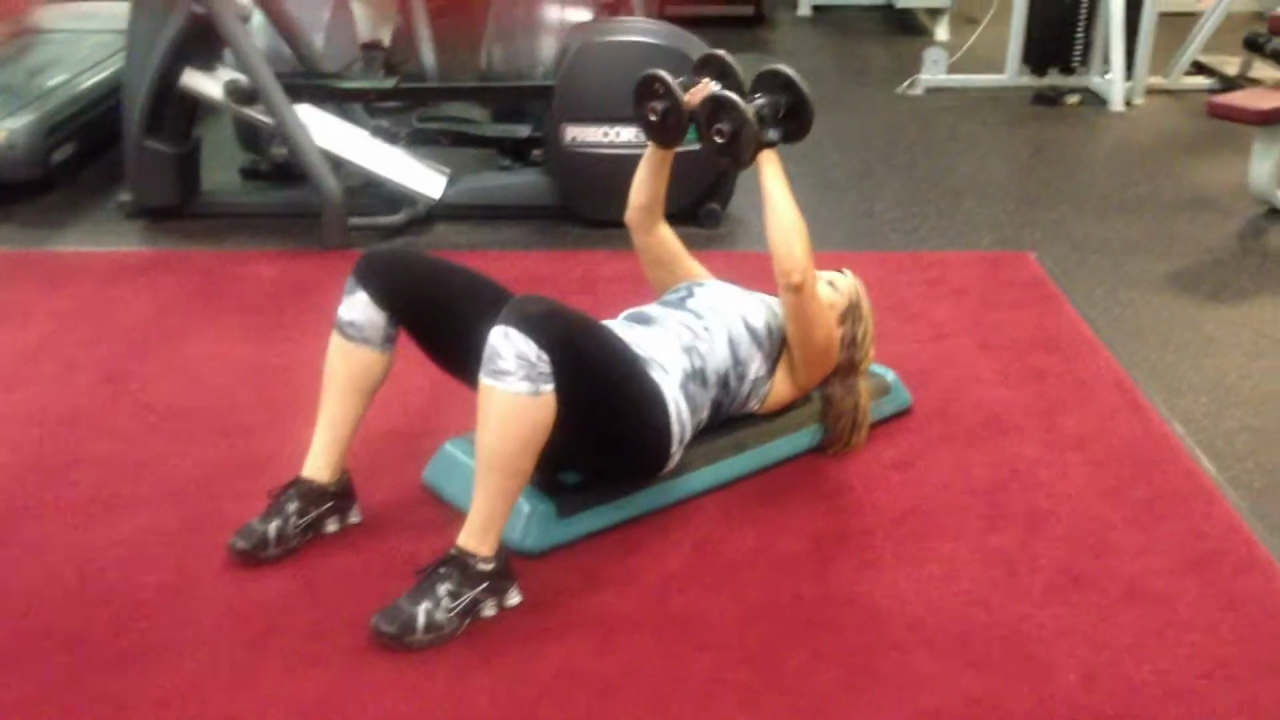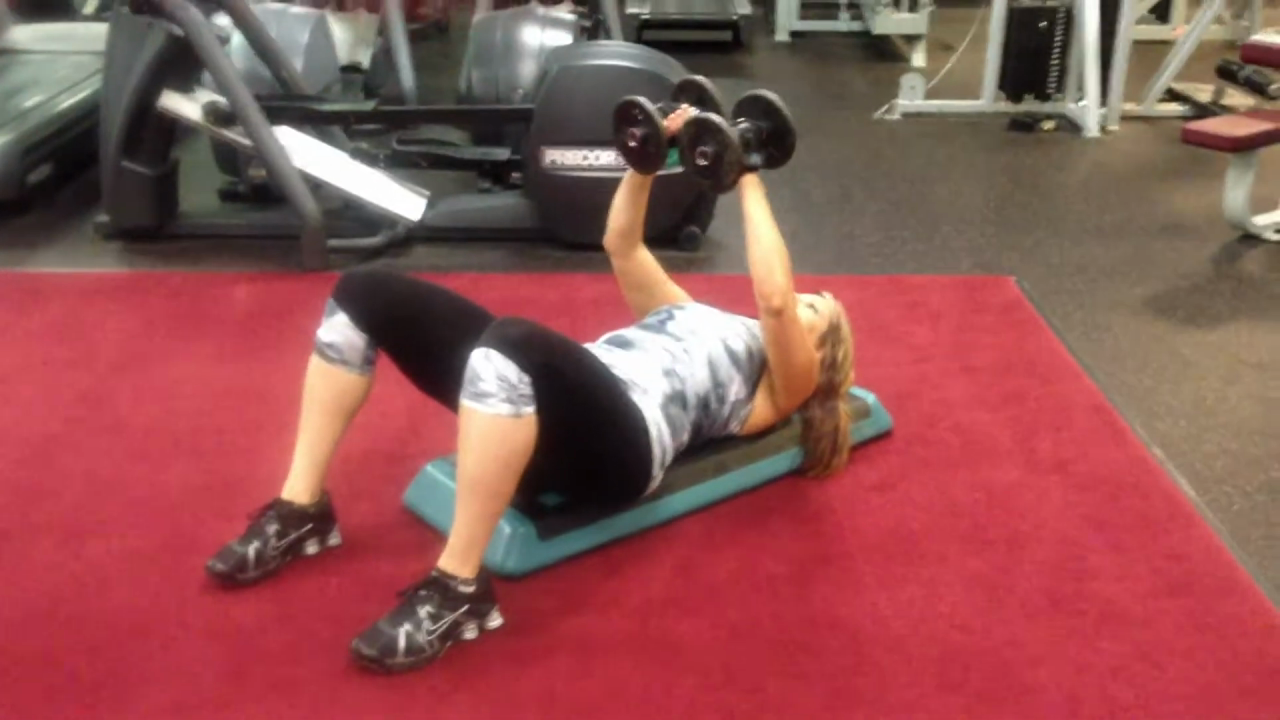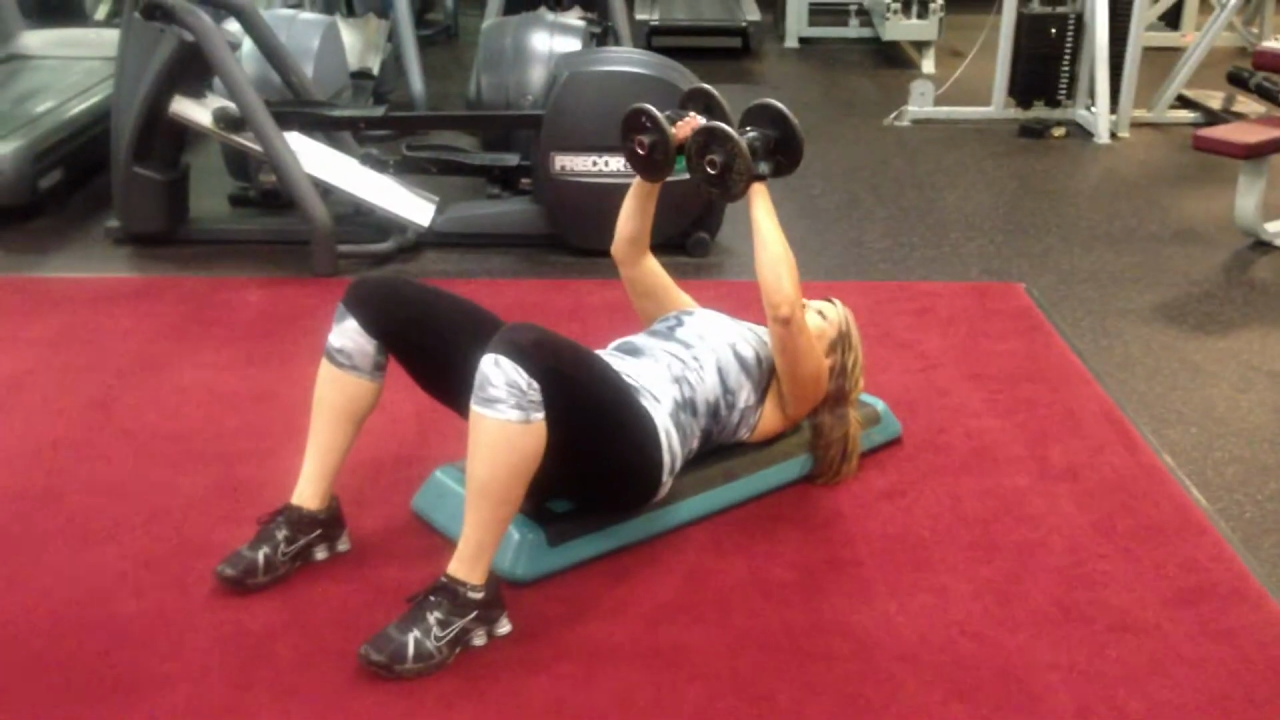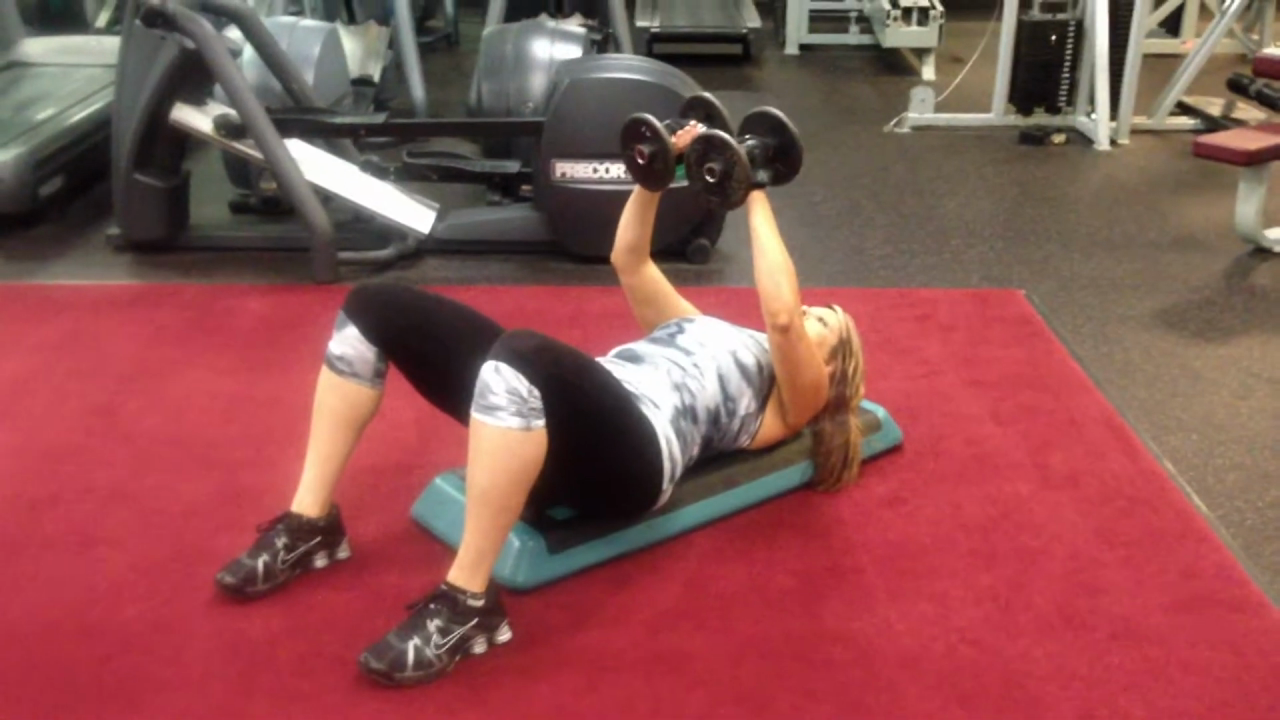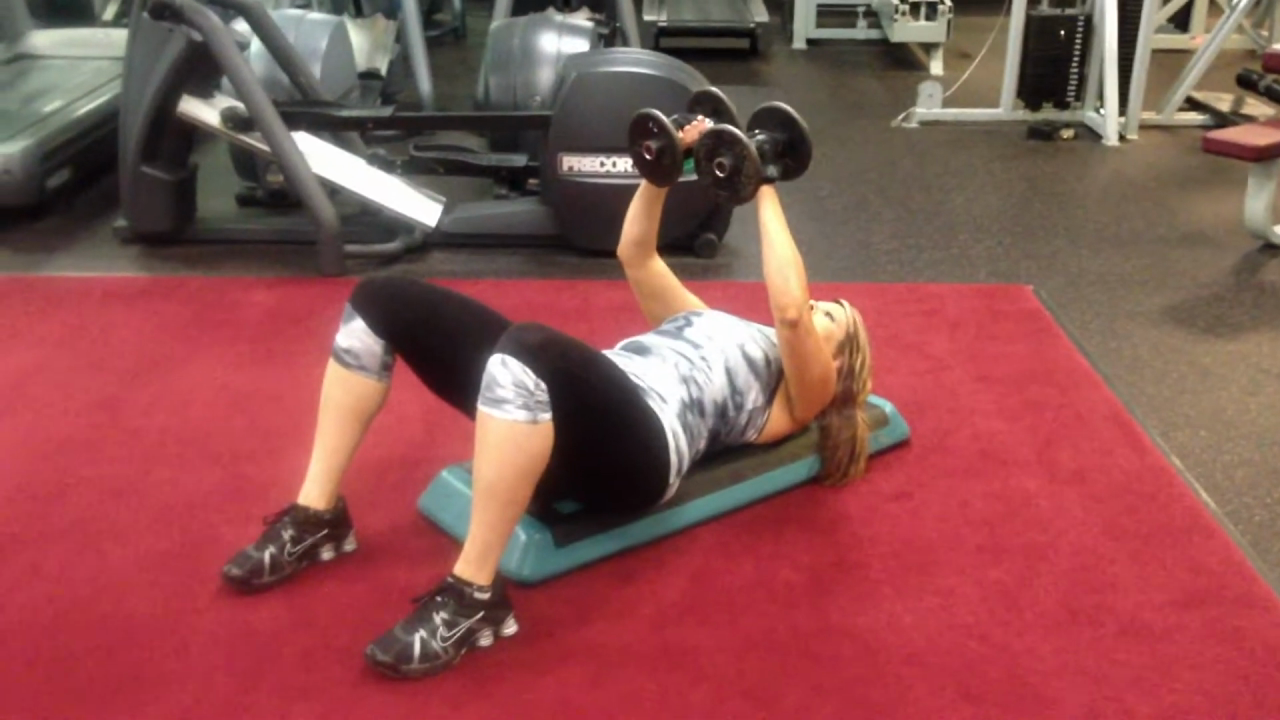
dt=0.3s
person 1, frame 1
left shoulder: (803, 358)
right shoulder: (720, 296)
left elbow: (794, 275)
right elbow: (644, 223)
left wrist: (767, 156)
left hip: (642, 413)
right hip: (579, 377)
left knee: (528, 320)
right knee: (383, 274)
left ankle: (477, 566)
right ankle: (321, 488)
person 1, frame 2
left shoulder: (785, 380)
right shoulder: (701, 318)
left elbow: (774, 298)
right elbow: (623, 247)
left wrist: (750, 181)
left hip: (623, 435)
right hip: (553, 395)
left knee: (510, 342)
right knee: (364, 294)
left ankle: (458, 589)
right ankle: (301, 510)
person 1, frame 3
left shoulder: (793, 388)
right shoulder: (708, 323)
left elbow: (782, 307)
right elbow: (631, 255)
left wrist: (757, 190)
left hip: (634, 443)
right hip: (566, 405)
left knee: (521, 348)
right knee: (375, 300)
left ankle: (467, 595)
right ankle: (310, 517)
person 1, frame 4
left shoulder: (796, 395)
right shoulder: (709, 331)
left elbow: (782, 315)
right elbow: (631, 262)
left wrist: (756, 198)
left hip: (634, 448)
right hip: (562, 408)
left knee: (521, 354)
right knee: (375, 308)
left ankle: (467, 602)
right ankle: (310, 524)
person 1, frame 5
left shoulder: (800, 392)
right shoulder: (715, 326)
left elbow: (790, 310)
right elbow: (637, 257)
left wrist: (766, 193)
left hip: (641, 443)
right hip: (575, 406)
left knee: (527, 346)
right knee: (382, 300)
left ankle: (473, 595)
right ankle: (316, 517)
